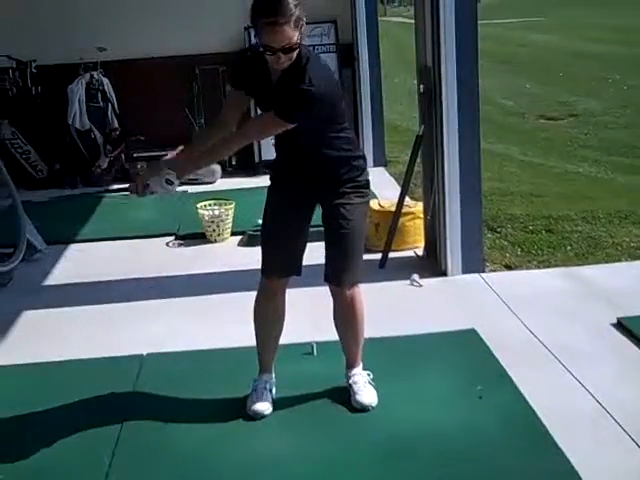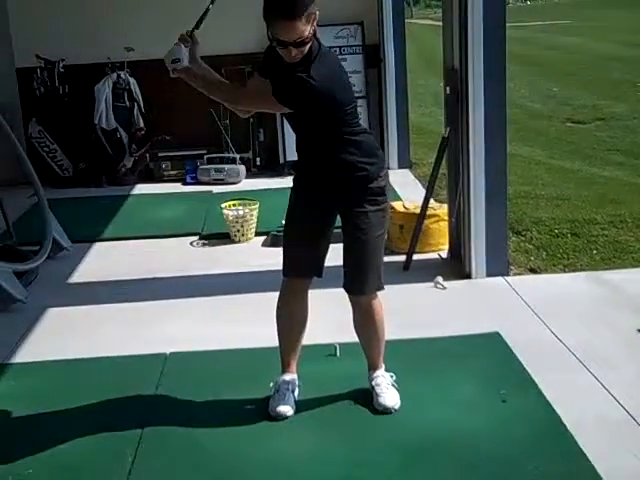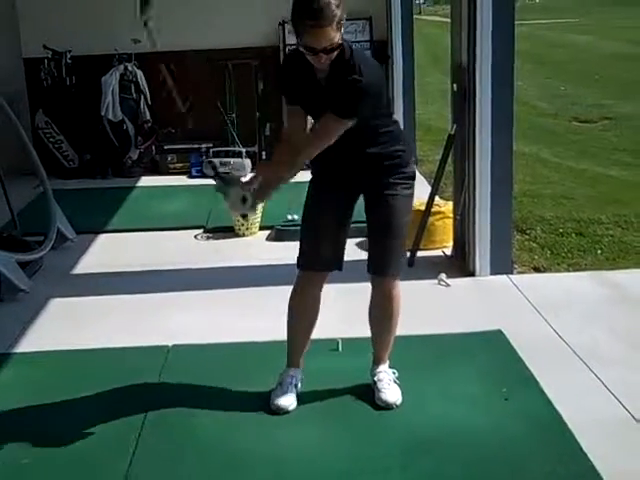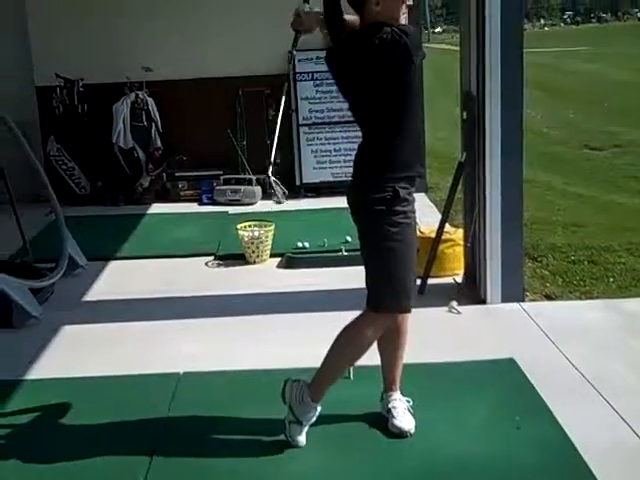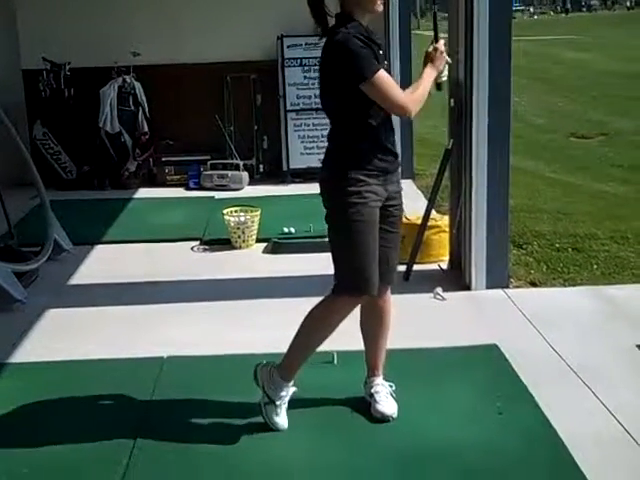
dt=1s
person 1, frame 1
left shoulder: (311, 85)
right shoulder: (251, 64)
left elbow: (239, 140)
right elbow: (221, 128)
left wrist: (175, 171)
right wrist: (170, 163)
left hip: (342, 177)
right hip: (290, 174)
left knee: (345, 284)
right knee: (272, 278)
left ankle: (355, 371)
right ankle: (264, 375)
person 1, frame 2
left shoulder: (315, 81)
right shoulder: (280, 55)
left elbow: (239, 100)
right elbow: (244, 106)
left wrist: (186, 70)
right wrist: (196, 65)
left hip: (361, 182)
right hip: (314, 177)
left knee: (363, 291)
right knee: (295, 280)
left ankle: (378, 373)
right ankle: (288, 376)
person 1, frame 3
left shoulder: (360, 76)
right shoulder: (292, 69)
left elbow: (313, 145)
right elbow: (294, 137)
left wrist: (261, 187)
right wrist: (260, 178)
left hip: (388, 169)
right hip: (328, 171)
left knee: (385, 277)
right knee: (310, 274)
left ankle: (381, 367)
right ankle: (292, 370)
person 1, frame 4
left shoulder: (341, 53)
right shoulder: (400, 43)
left hip: (381, 188)
right hip: (386, 192)
left knee: (397, 301)
right knee: (385, 308)
left ankle: (392, 394)
right ankle: (307, 395)
person 1, frame 5
left shoulder: (364, 37)
right shoulder: (346, 42)
right elbow: (405, 106)
left wrist: (426, 71)
right wrist: (432, 70)
left hip: (386, 175)
right hip: (352, 180)
left knee: (381, 286)
right knee: (353, 290)
left ankle: (375, 379)
right ankle: (279, 377)
